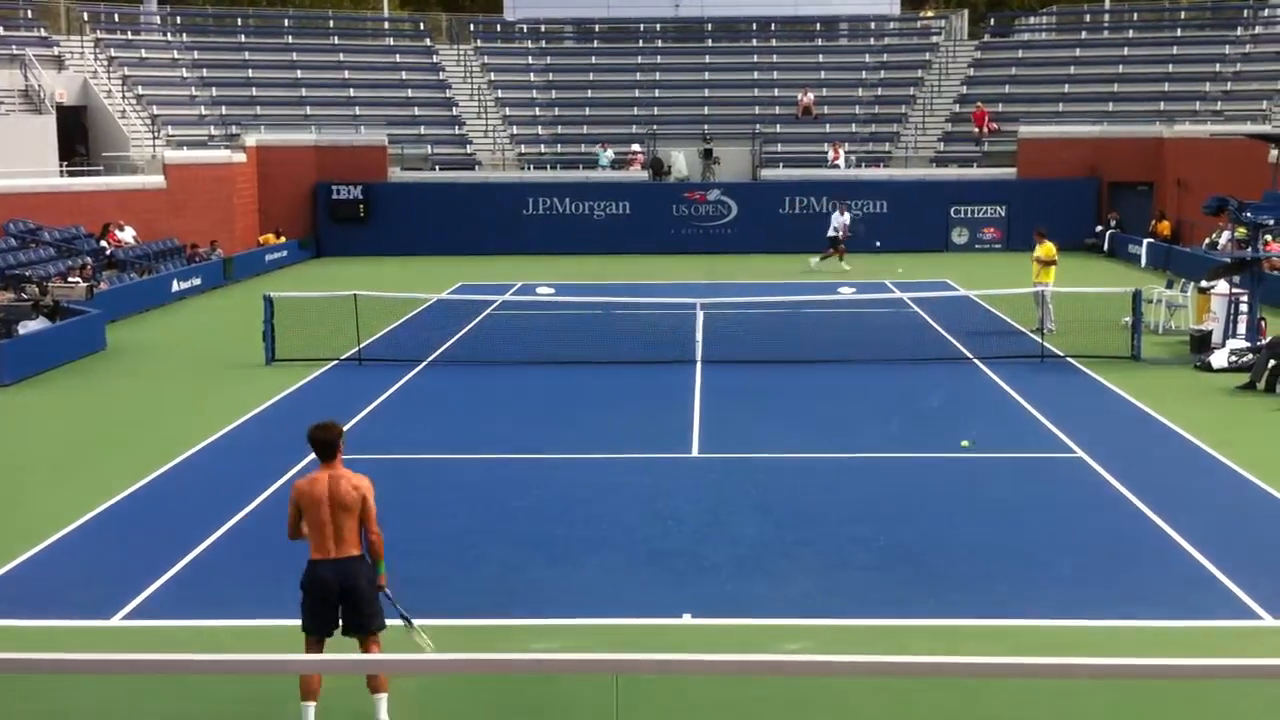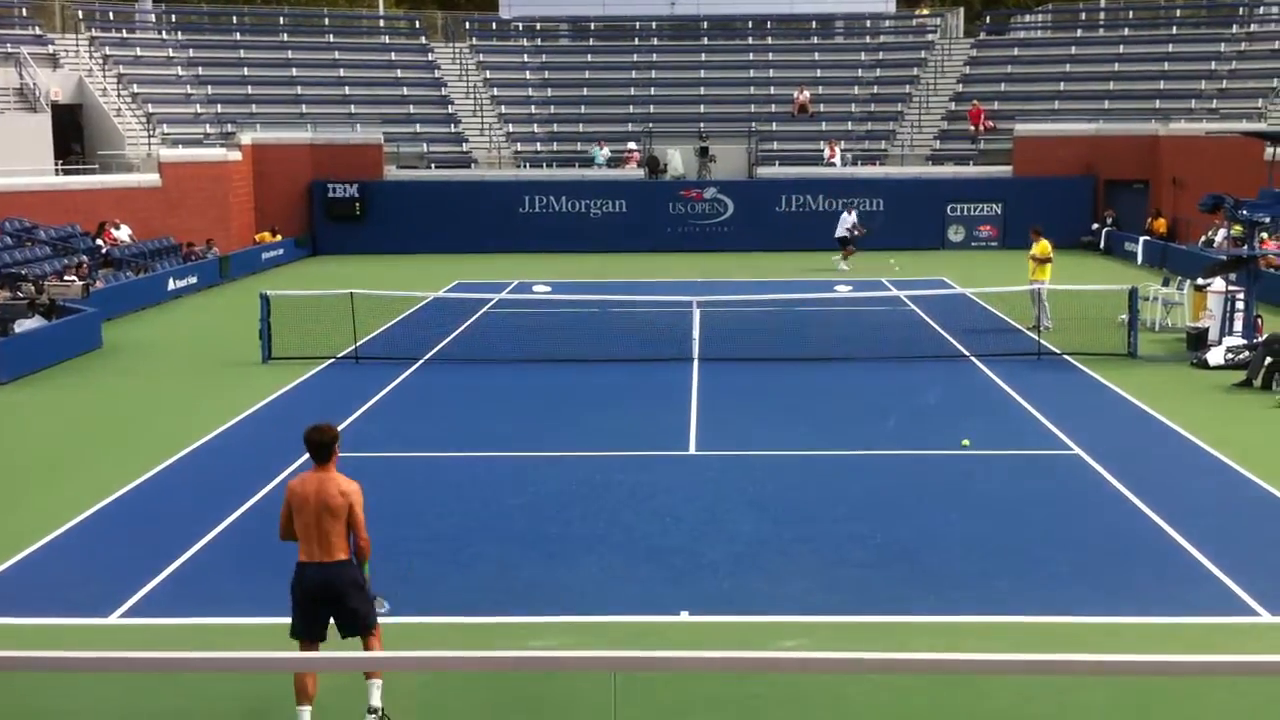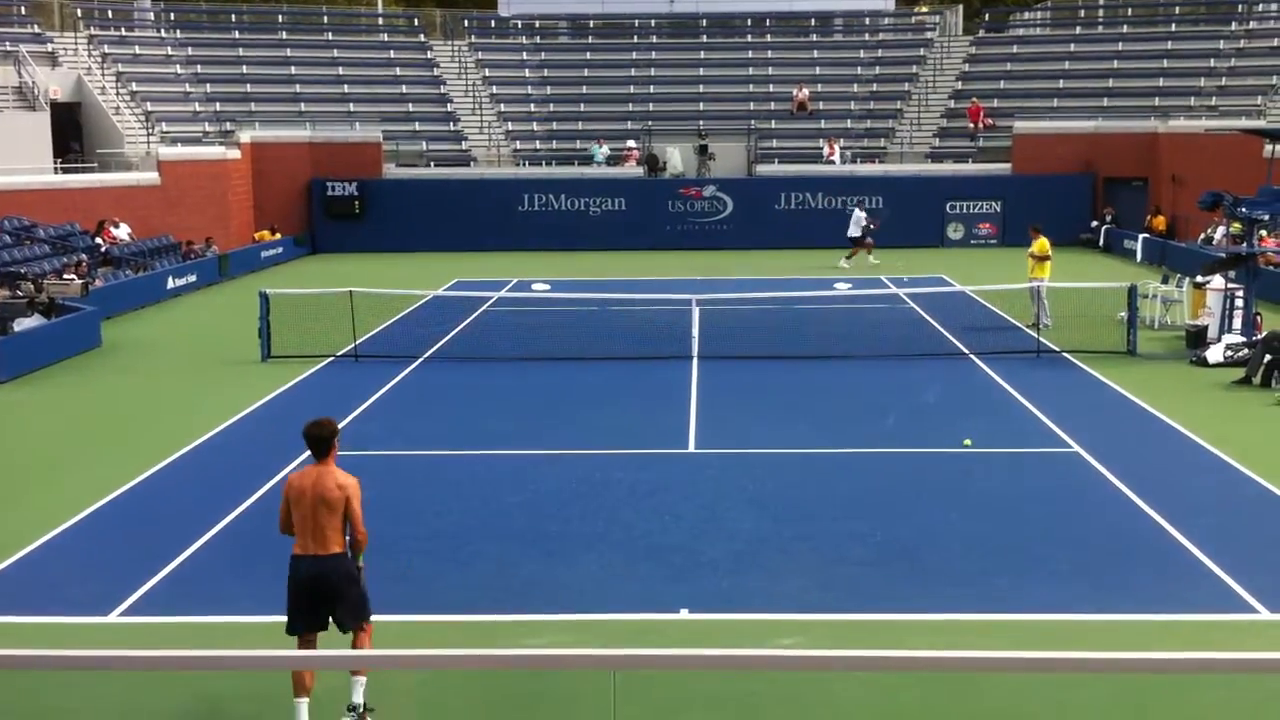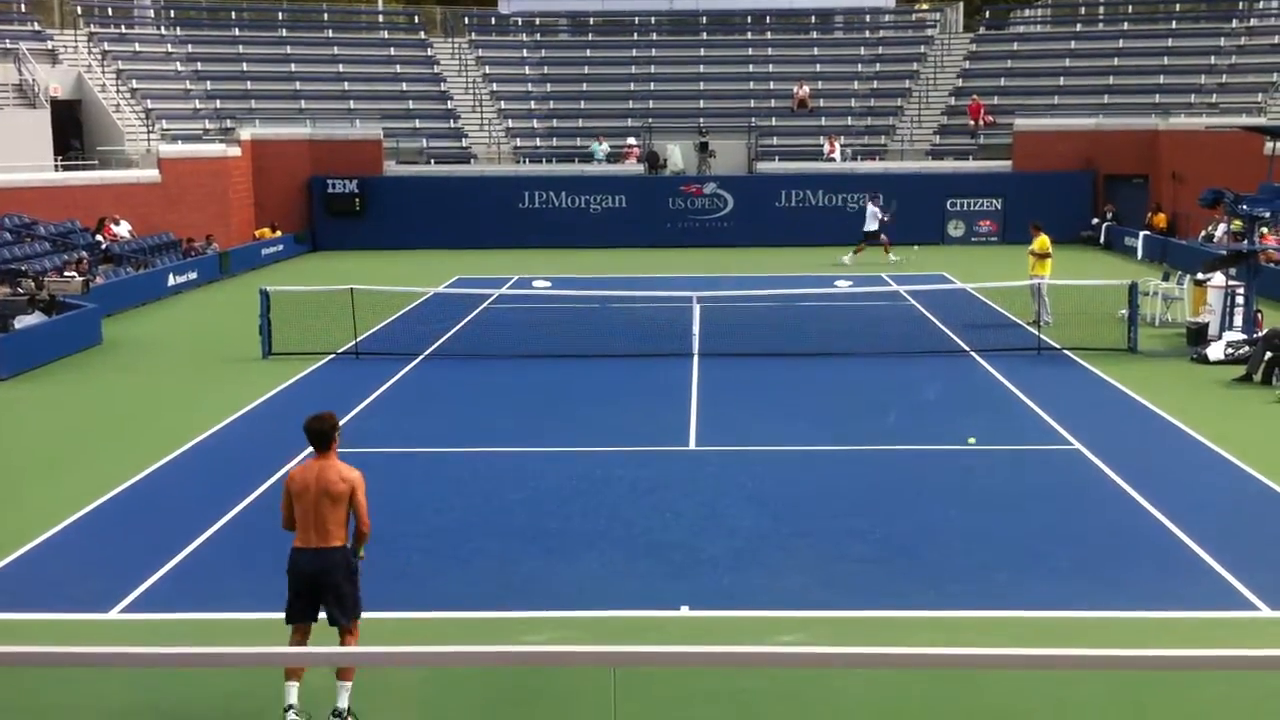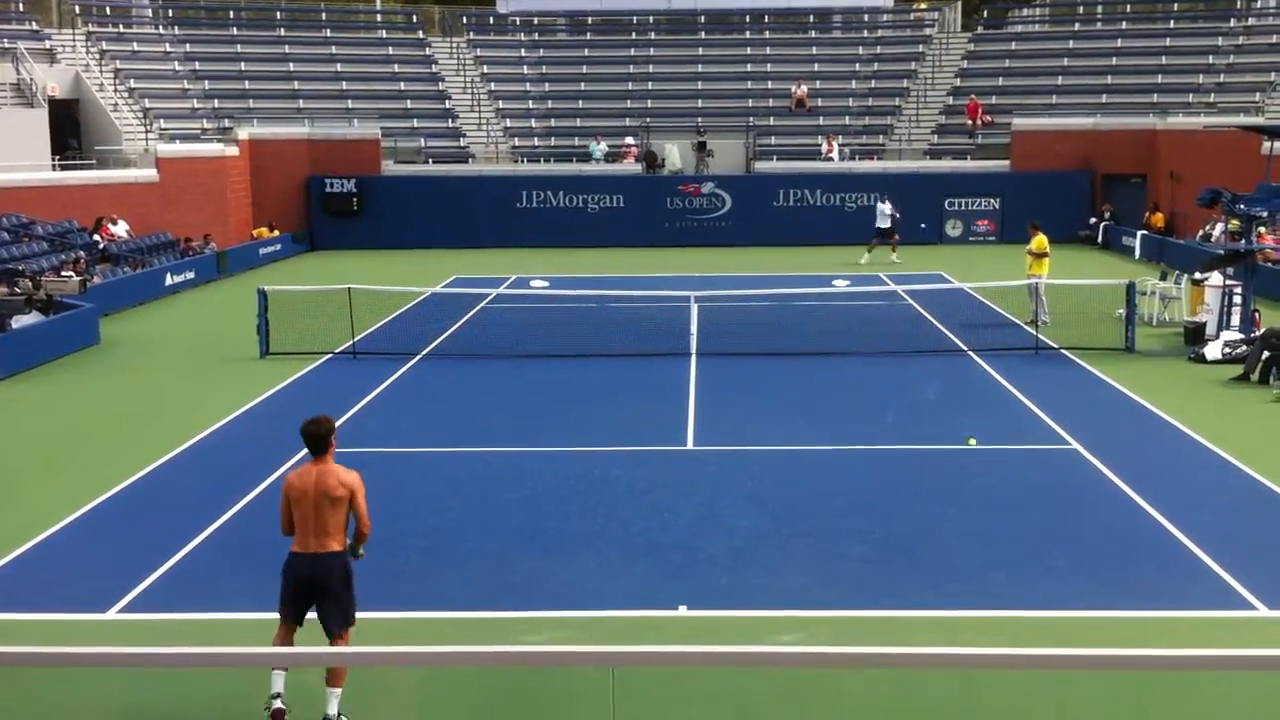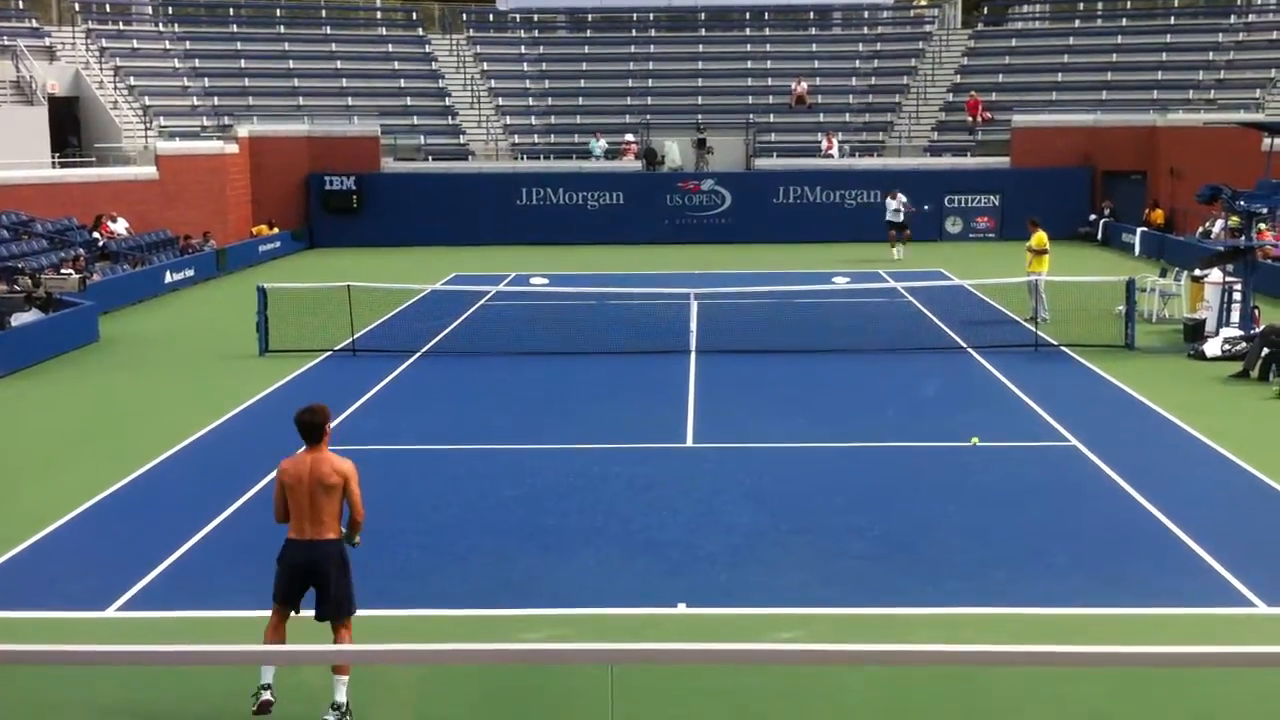
dt=0.1s
person 1, frame 1
left shoulder: (301, 487)
right shoulder: (360, 484)
left elbow: (292, 533)
right elbow: (373, 535)
right wrist: (379, 571)
left hip: (318, 572)
right hip: (354, 569)
left knee: (313, 649)
right knee: (370, 646)
person 1, frame 2
left shoulder: (294, 487)
right shoulder: (349, 488)
left elbow: (285, 535)
right elbow: (362, 541)
right wrist: (362, 571)
left hip: (306, 575)
right hip: (342, 572)
left knee: (308, 653)
right knee: (372, 635)
person 1, frame 3
left shoulder: (292, 481)
right shoulder: (347, 482)
left elbow: (285, 527)
right elbow: (359, 534)
right wrist: (356, 561)
left hip: (301, 566)
right hip: (335, 566)
left knee: (305, 646)
right knee: (362, 631)
person 1, frame 4
left shoulder: (294, 476)
right shoulder: (350, 476)
left elbow: (288, 524)
right elbow: (364, 526)
right wrist: (356, 550)
left hip: (301, 559)
right hip: (335, 559)
left knee: (299, 635)
right knee: (348, 633)
person 1, frame 5
left shoulder: (291, 480)
right shoulder: (349, 479)
left elbow: (287, 529)
right elbow: (364, 528)
right wrist: (356, 549)
left hip: (299, 563)
right hip: (333, 563)
left knee: (285, 629)
right knee: (339, 640)
person 1, frame 6
left shoulder: (286, 468)
right shoulder: (343, 467)
left elbow: (280, 516)
right elbow: (357, 516)
right wrist: (351, 536)
left hip: (294, 551)
right hip: (329, 551)
left knee: (278, 617)
right knee: (342, 628)
left ankle: (265, 688)
